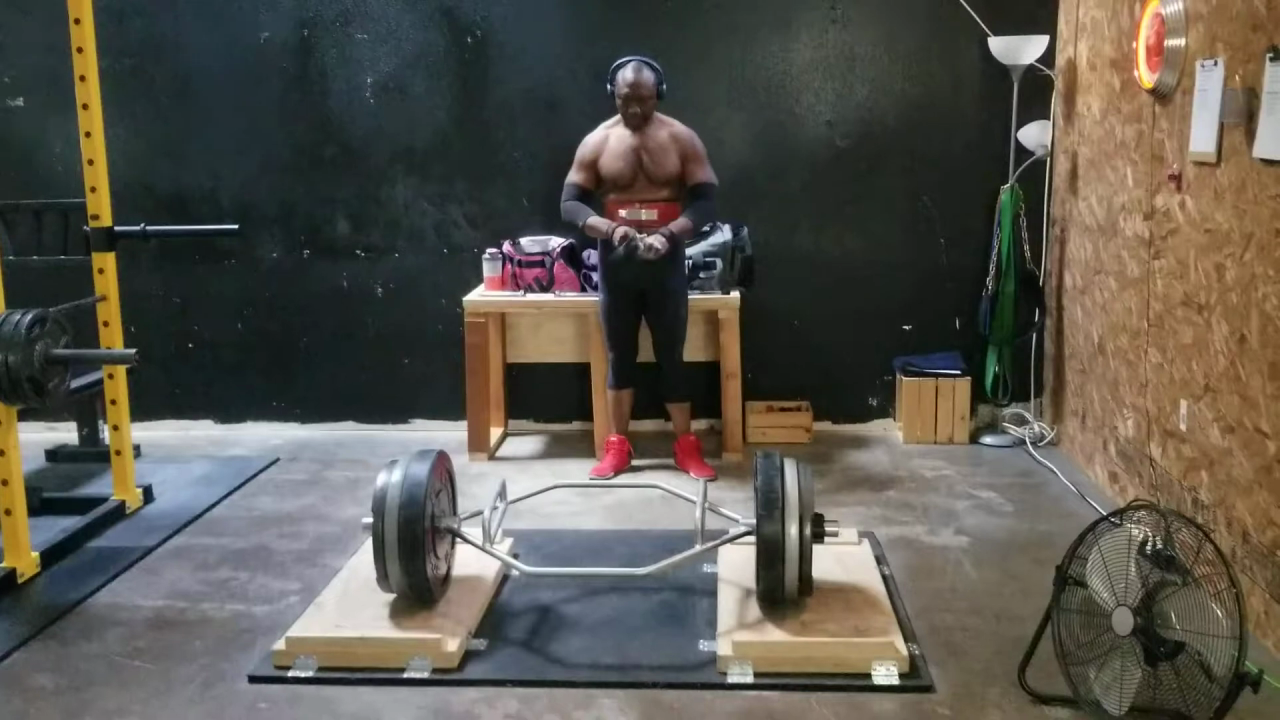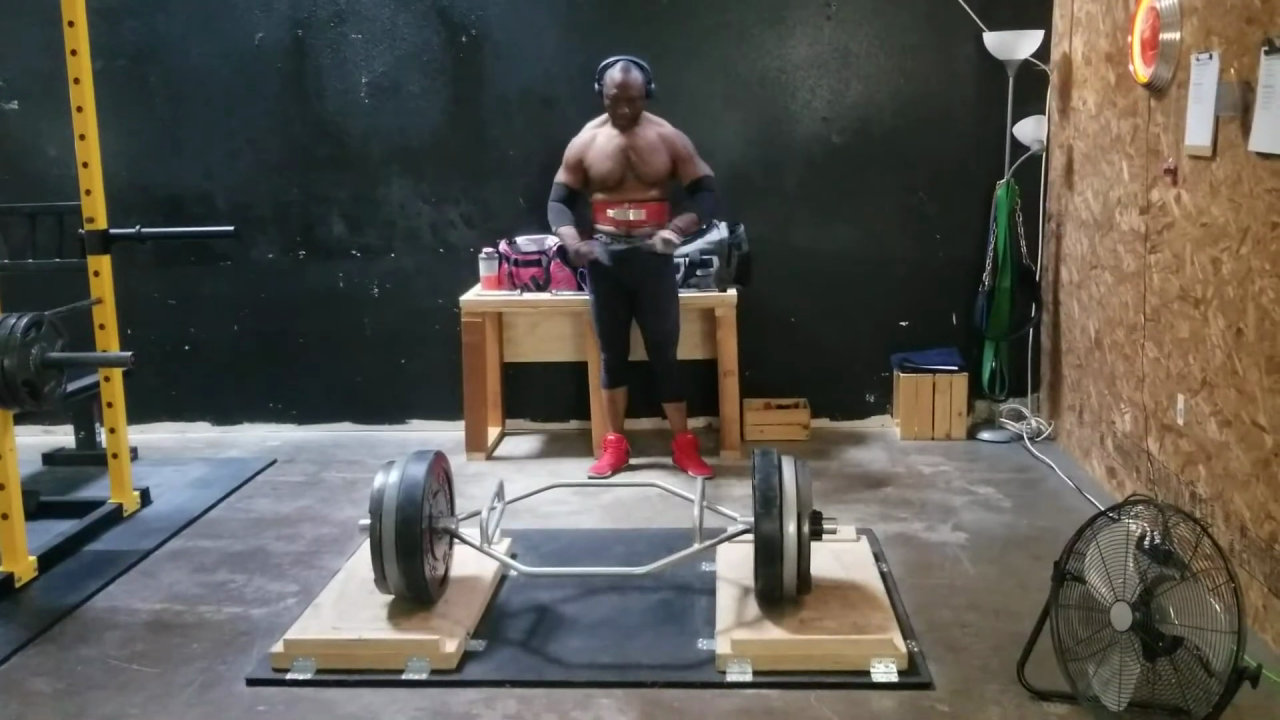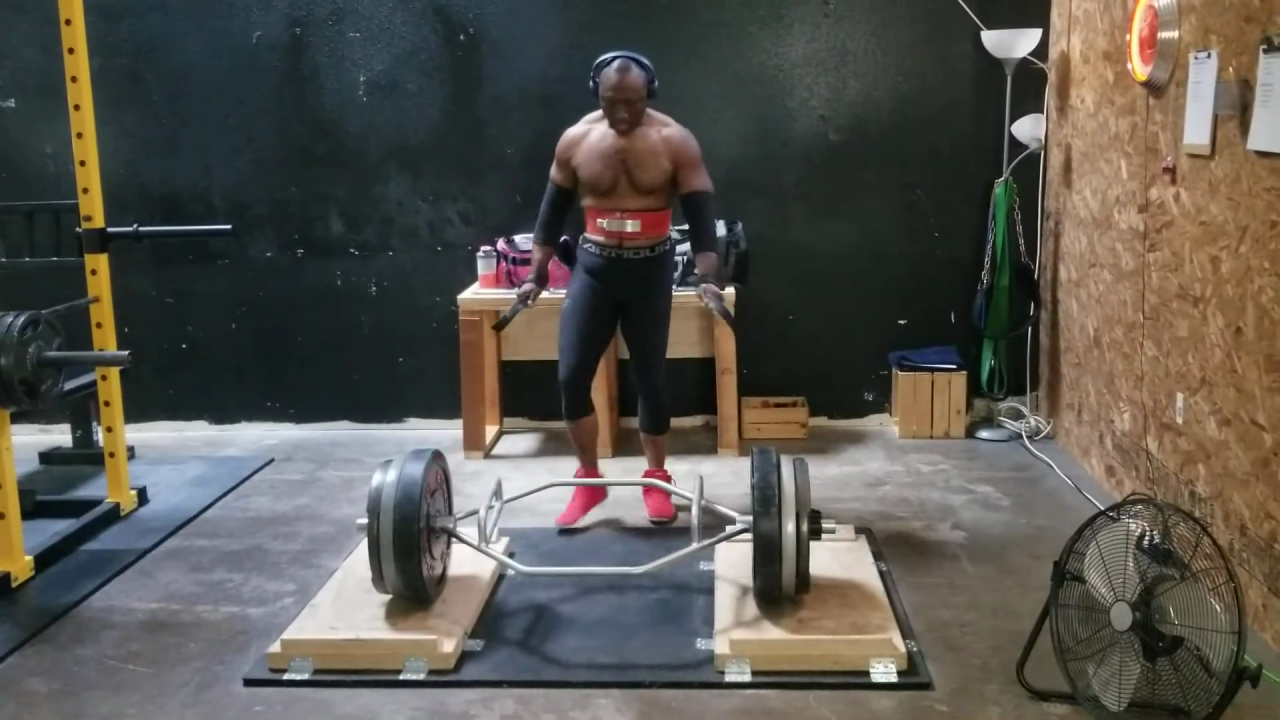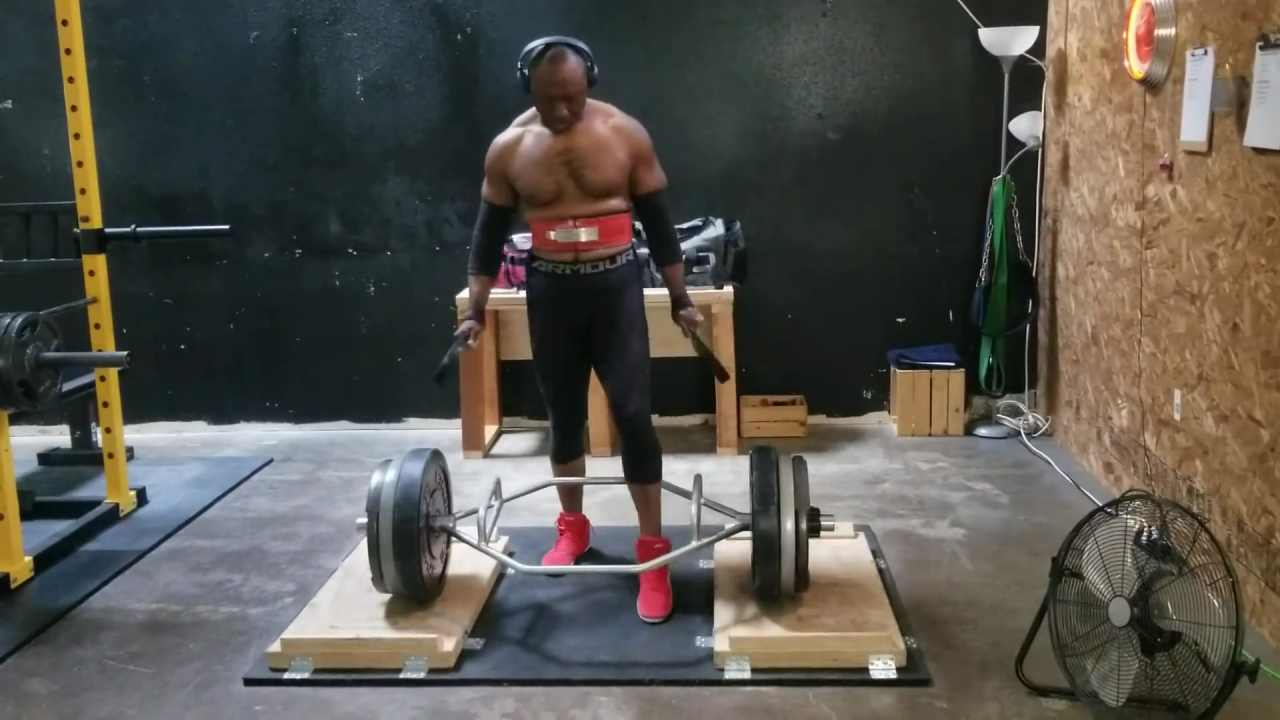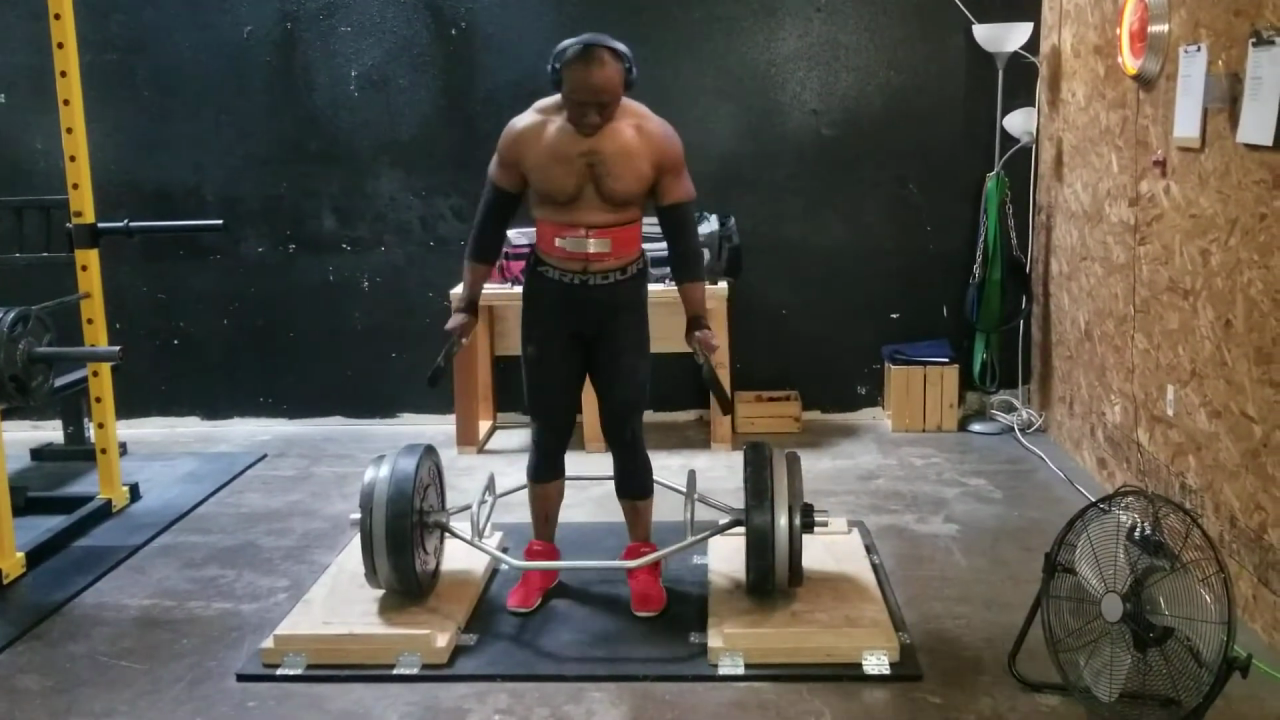
dt=1s
person 1, frame 1
left shoulder: (682, 139)
right shoulder: (596, 143)
left elbow: (706, 202)
right elbow: (570, 204)
left wrist: (668, 235)
right wrist: (609, 228)
left hip: (666, 258)
right hip: (616, 259)
left knee: (671, 355)
right knee: (619, 355)
left ankle: (686, 446)
right ankle: (618, 445)
person 1, frame 2
left shoulder: (671, 139)
right shoulder: (584, 143)
left elbow: (706, 192)
right elbow: (559, 202)
left wrist: (677, 228)
right wrist: (571, 239)
left hip: (653, 257)
right hip: (604, 258)
left knee: (664, 354)
right knee: (612, 354)
left ankle: (684, 444)
right ankle: (615, 444)
person 1, frame 3
left shoulder: (676, 141)
right shoulder: (575, 140)
left elbow: (700, 214)
right elbow: (553, 209)
left wrist: (706, 275)
right wrist: (536, 274)
left hip: (650, 269)
right hip: (592, 267)
left knee: (650, 379)
right knee: (570, 377)
left ankle: (655, 480)
right ankle: (588, 481)
person 1, frame 4
left shoulder: (626, 133)
right shoulder: (508, 148)
left elbow: (657, 221)
right elbow: (490, 233)
left wrist: (681, 299)
right wrist: (475, 310)
left hip: (615, 286)
right hip: (548, 292)
left knee: (632, 412)
right knee: (564, 415)
left ankle: (652, 550)
right ankle: (572, 525)
person 1, frame 5
left shoulder: (655, 137)
right shoulder: (523, 133)
left elbow: (682, 233)
right elbow: (491, 221)
left wrist: (696, 320)
right wrist: (468, 304)
left hip: (621, 298)
right hip: (549, 295)
left knee: (625, 432)
right knee: (549, 433)
left ankle: (642, 557)
right ankle: (542, 556)
